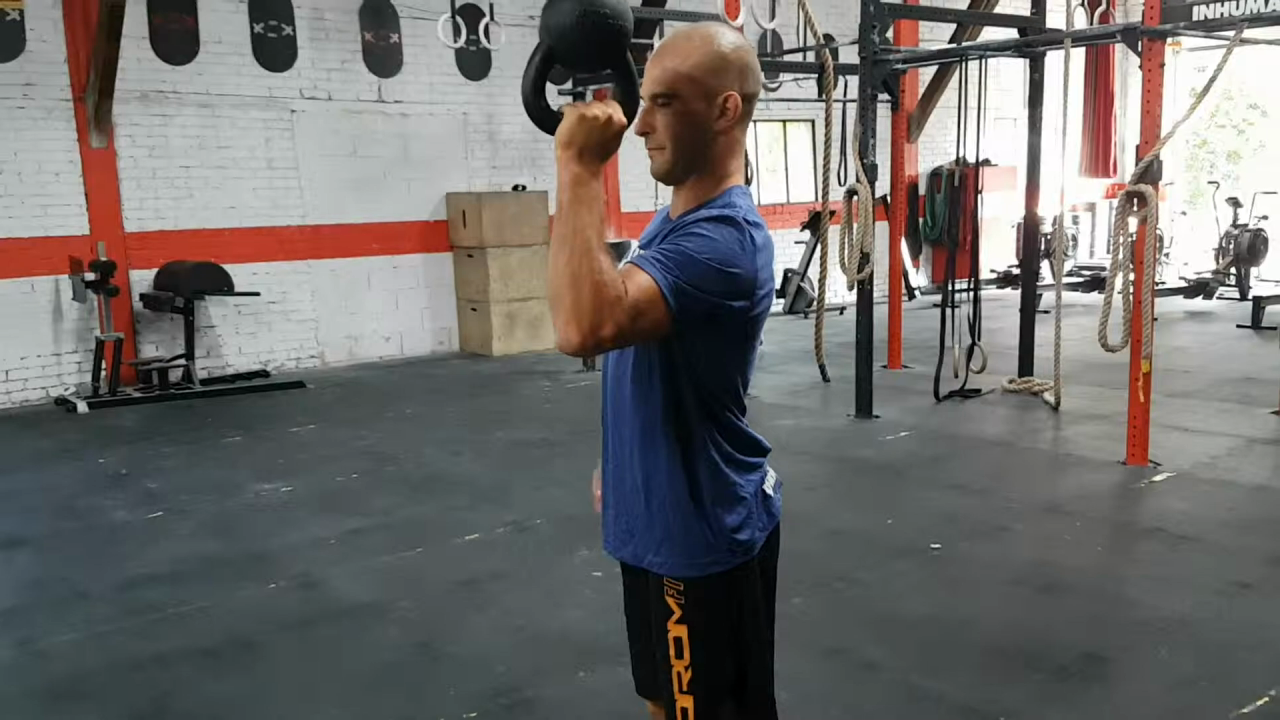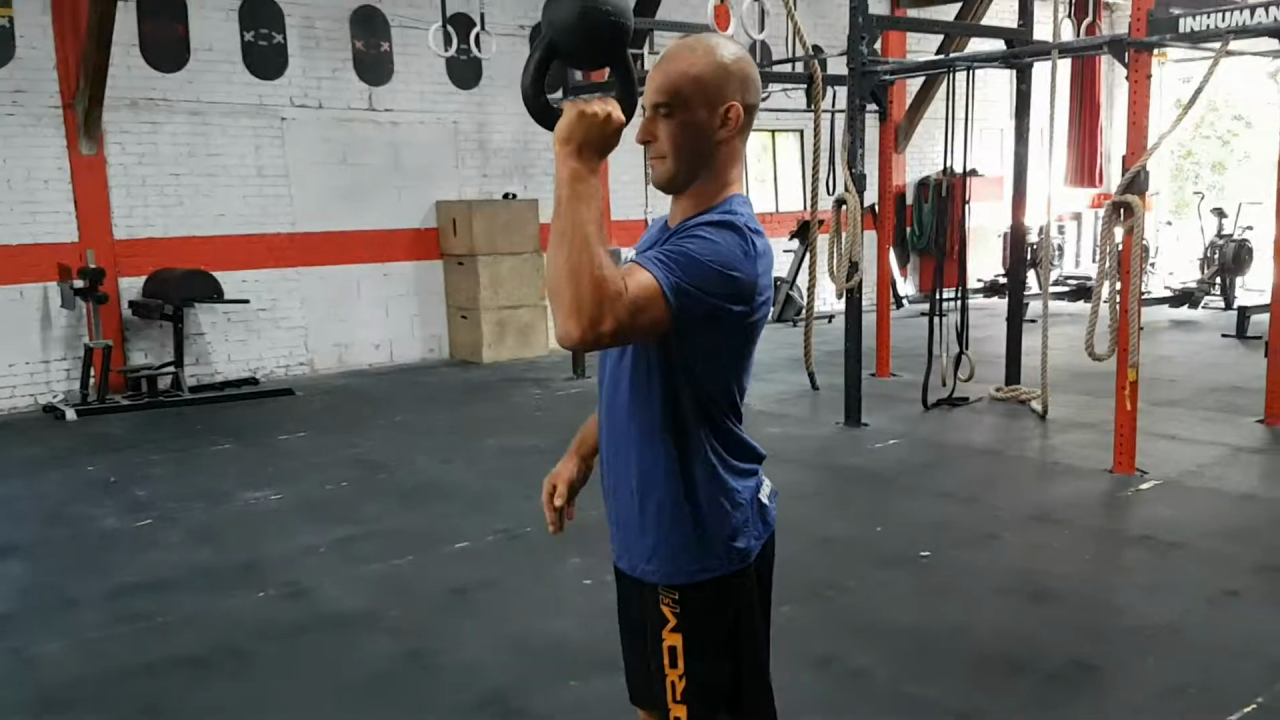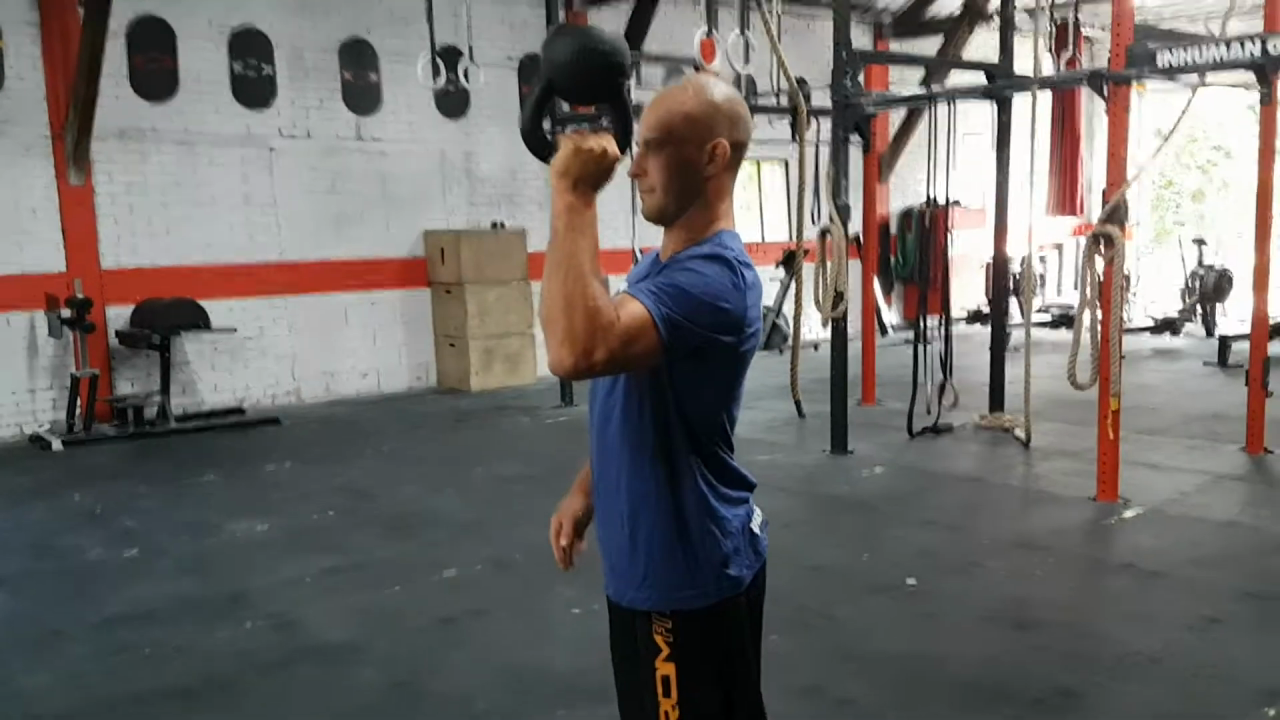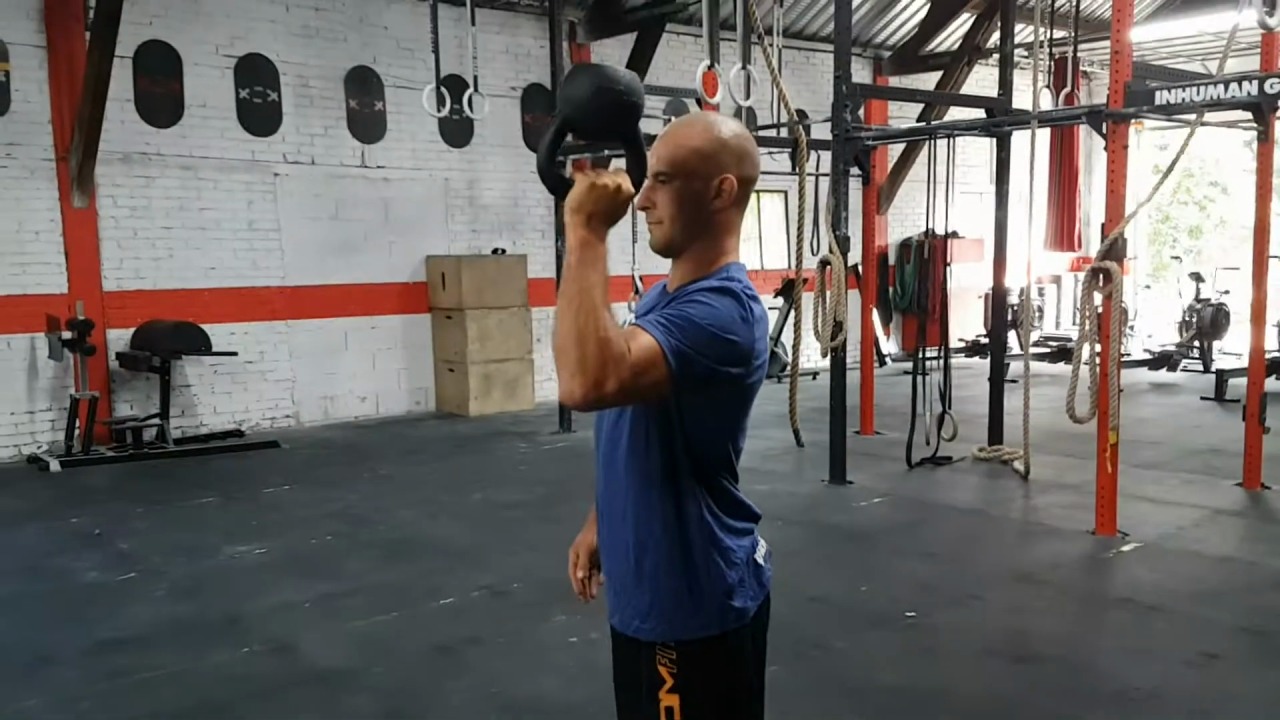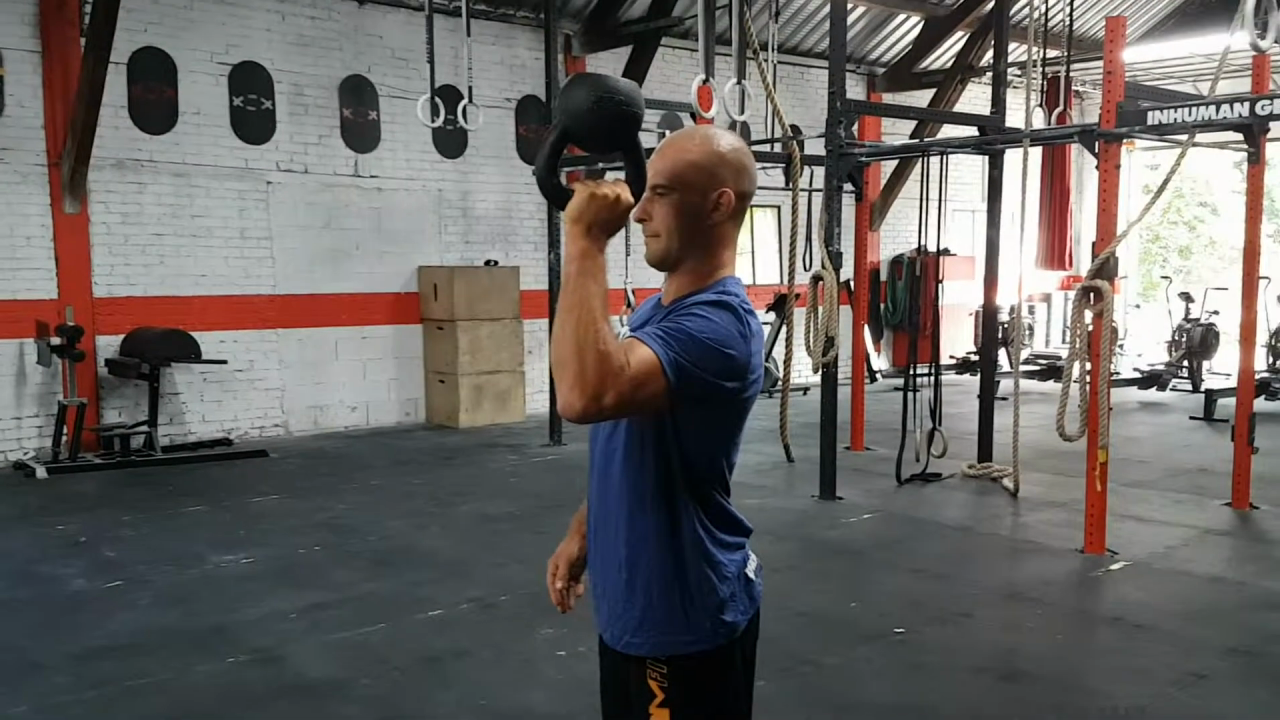
dt=0.4s
person 1, frame 1
left shoulder: (723, 238)
right shoulder: (680, 219)
left elbow: (585, 325)
left wrist: (579, 166)
right wrist: (618, 466)
left hip: (706, 533)
right hip: (660, 520)
person 1, frame 2
left shoulder: (725, 244)
right shoulder: (673, 230)
left elbow: (584, 321)
left wrist: (578, 162)
right wrist: (580, 454)
left hip: (703, 540)
right hip: (657, 529)
person 1, frame 3
left shoulder: (715, 276)
right shoulder: (661, 265)
left elbow: (577, 351)
left wrist: (573, 196)
right wrist: (584, 493)
left hip: (693, 570)
right hip: (645, 559)
person 1, frame 4
left shoulder: (722, 309)
right shoulder: (666, 296)
left elbow: (588, 382)
left wrist: (585, 231)
right wrist: (599, 523)
left hip: (696, 603)
right hip: (648, 591)
person 1, frame 5
left shoulder: (717, 323)
right shoulder: (659, 310)
left elbow: (584, 395)
left wrist: (585, 241)
right wrist: (581, 532)
left hip: (686, 618)
right hip: (636, 603)
